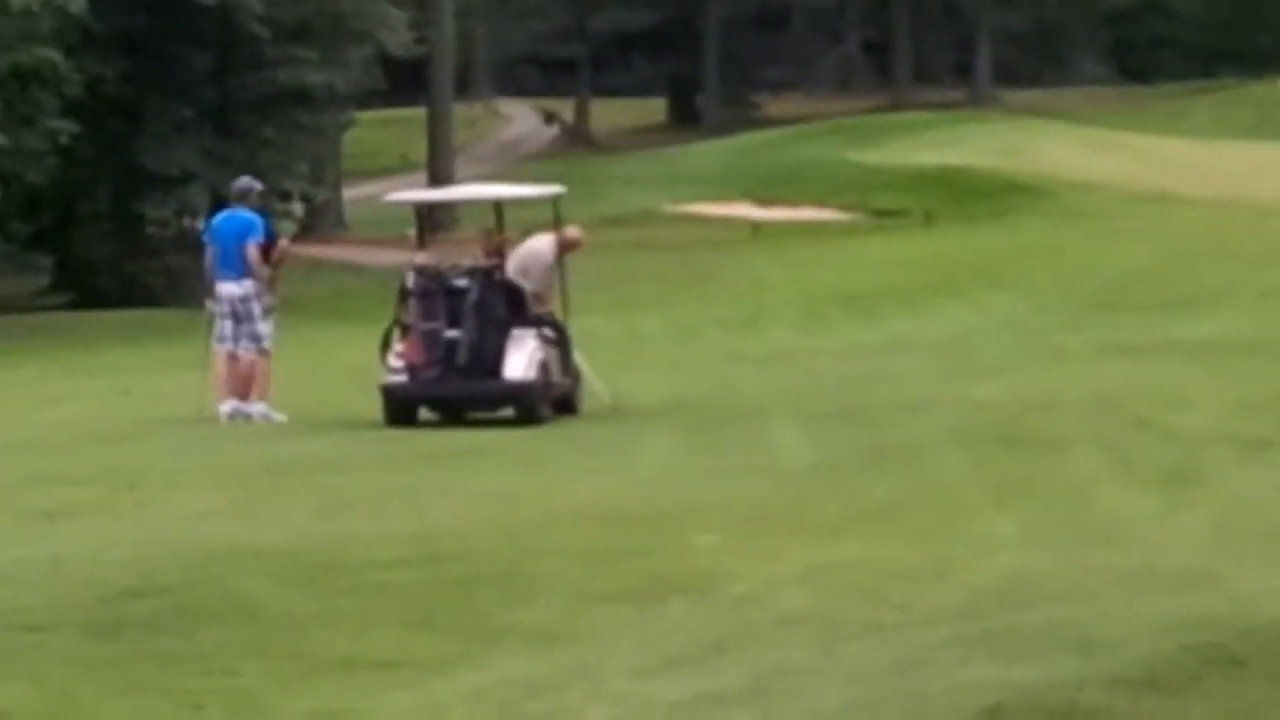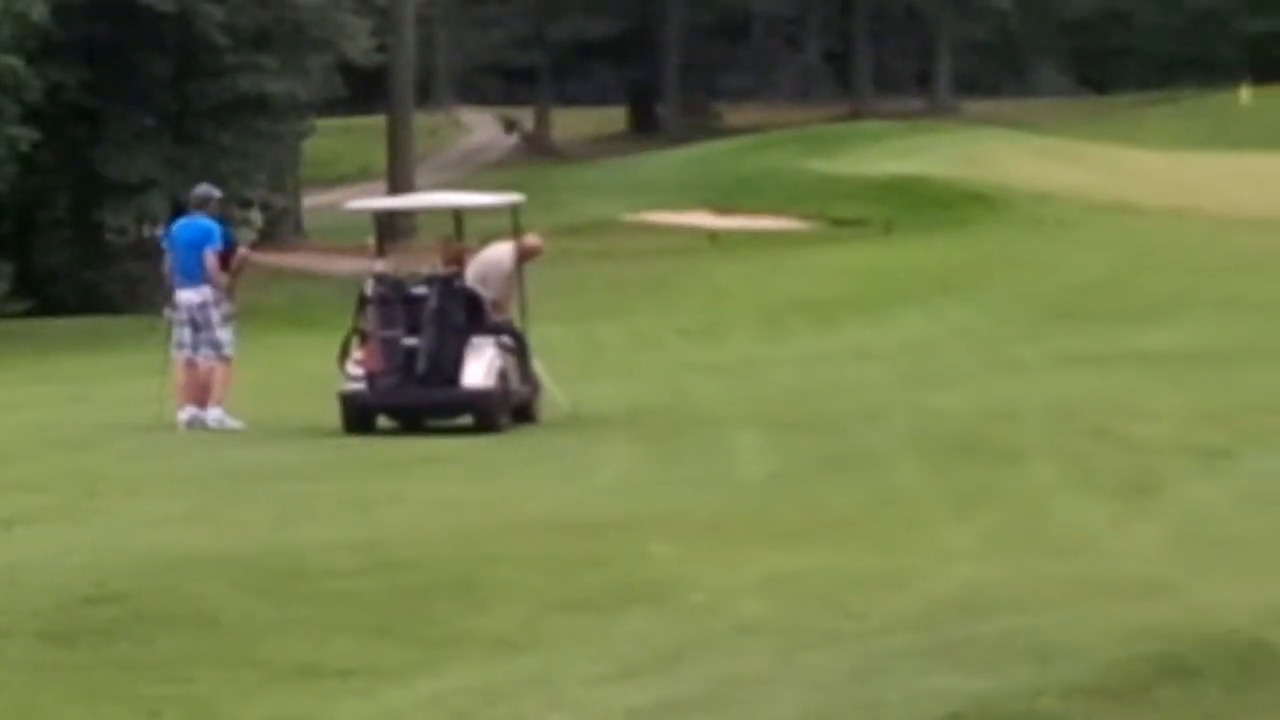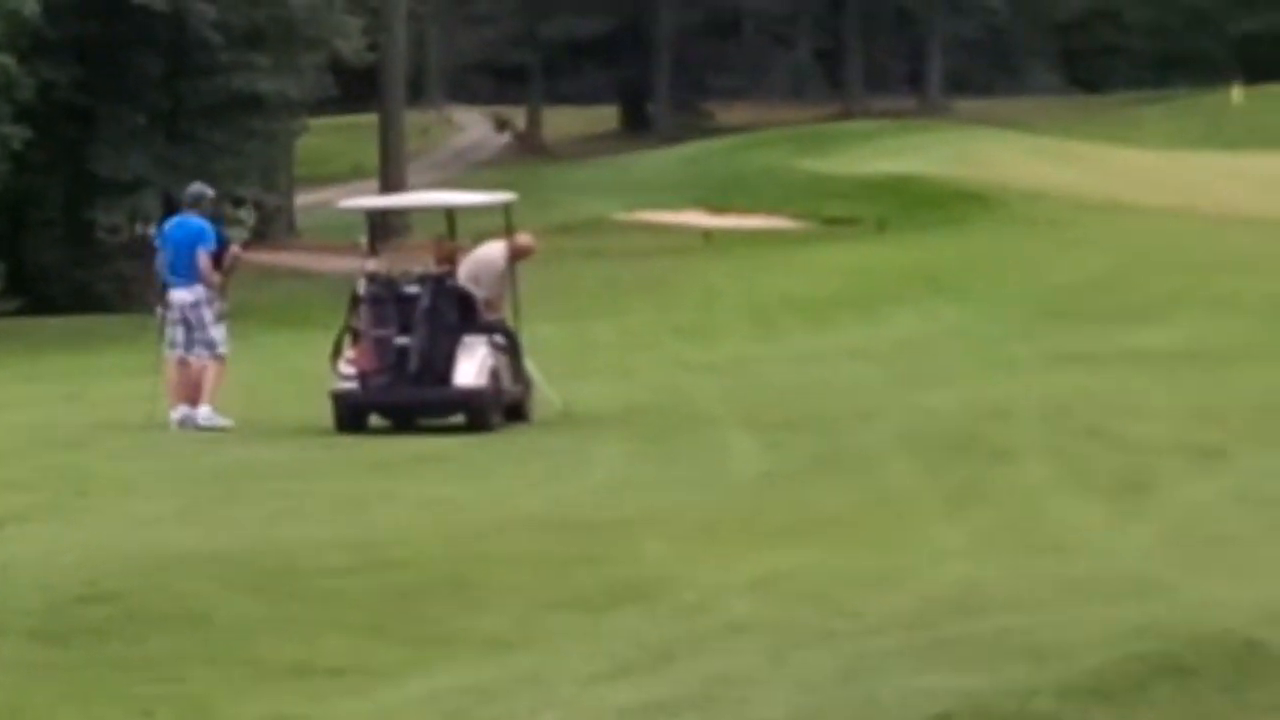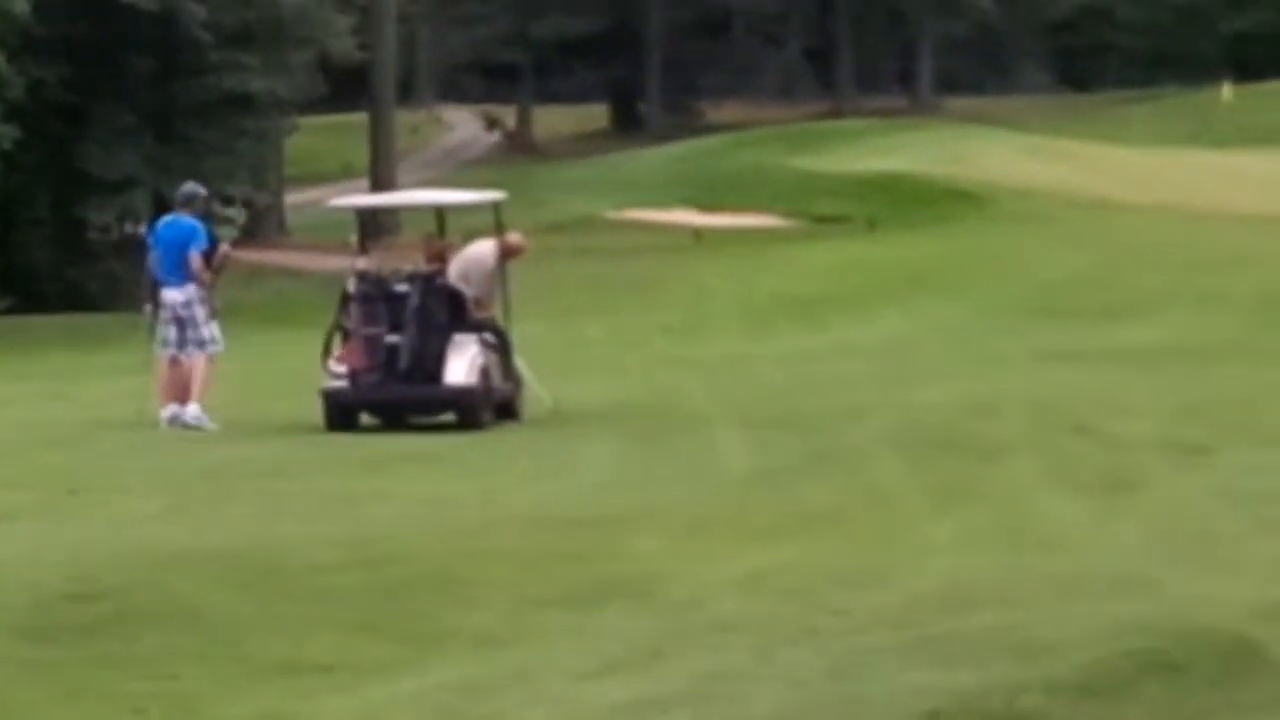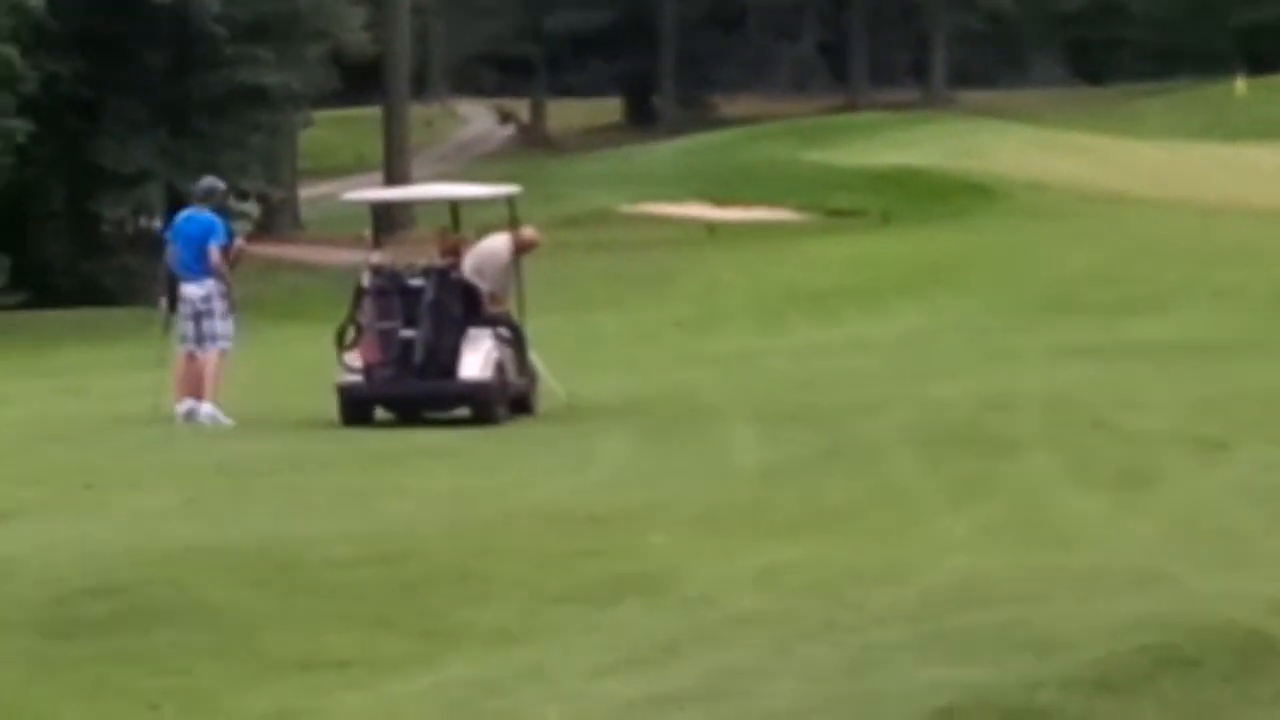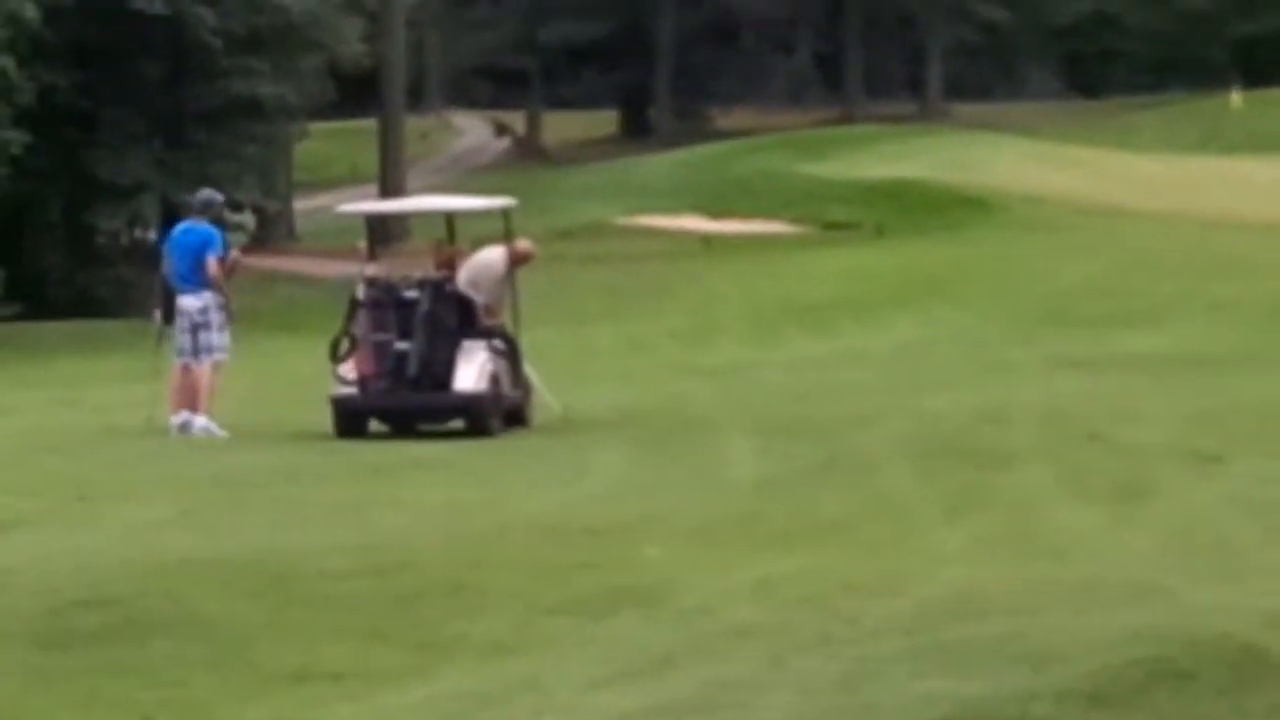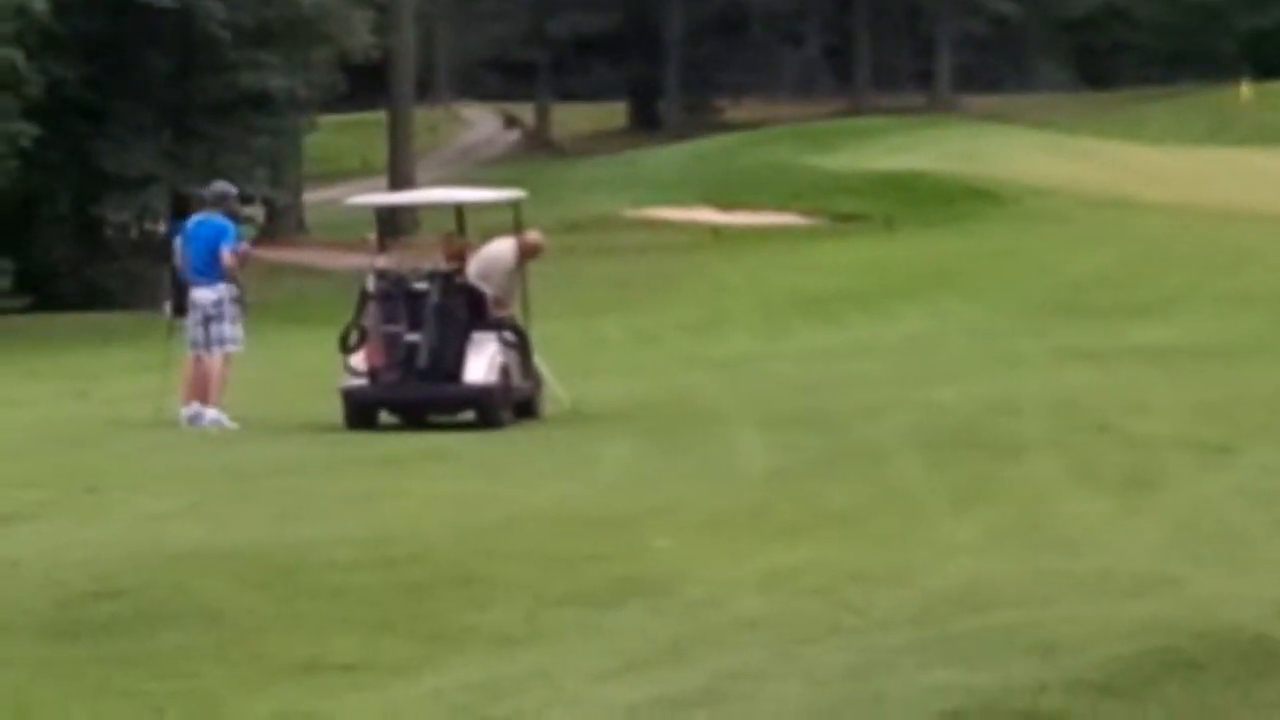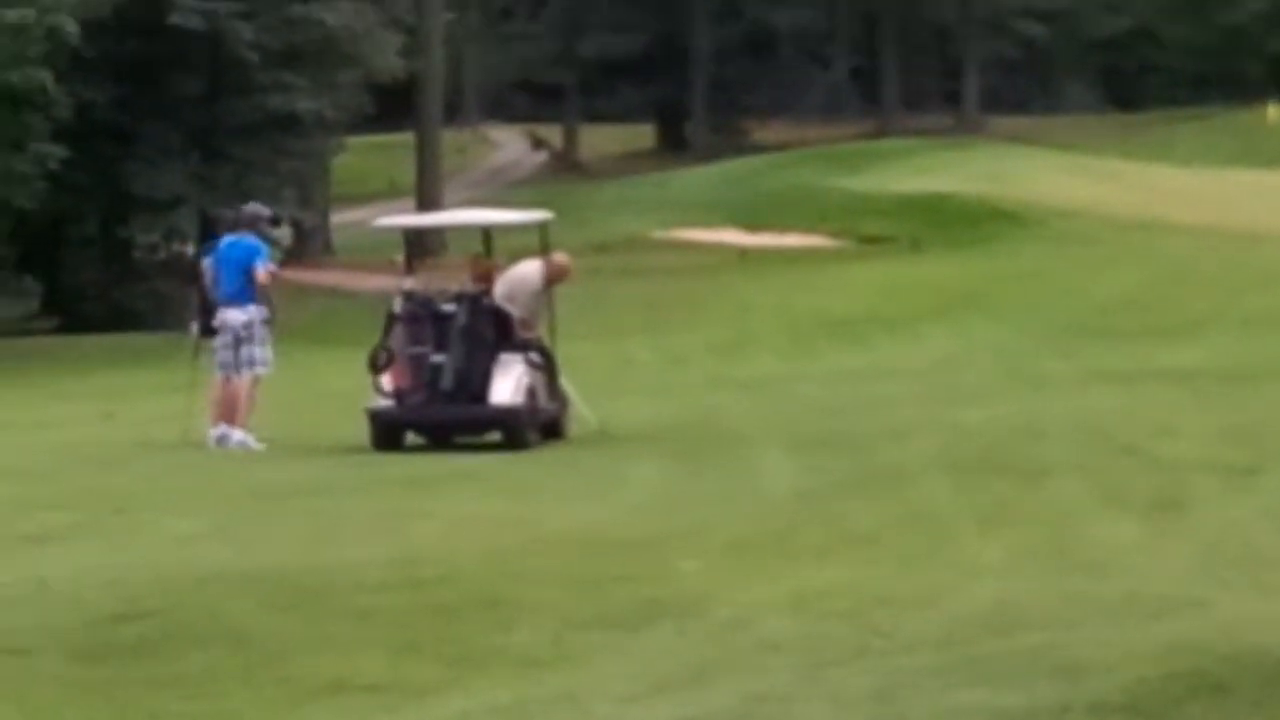
dt=0.1s
person 1, frame 1
left shoulder: (216, 221)
right shoulder: (253, 220)
left elbow: (209, 261)
right elbow: (254, 259)
left wrist: (215, 287)
right wrist: (267, 290)
left hip: (222, 288)
right hip: (247, 287)
left knee: (224, 348)
right knee: (261, 347)
left ankle: (227, 404)
right ankle: (259, 405)
person 1, frame 2
left shoulder: (175, 228)
right shoulder: (211, 228)
left elbow: (167, 267)
right elbow: (212, 267)
right wrist: (225, 297)
left hip: (181, 295)
right hip: (206, 294)
left knee: (183, 356)
right knee: (221, 353)
left ankle: (185, 412)
right ankle: (215, 411)
person 1, frame 3
left shoulder: (168, 226)
right shoulder: (203, 227)
left elbow: (160, 264)
right elbow: (205, 267)
right wrist: (218, 296)
left hip: (174, 294)
right hip: (198, 293)
left knee: (176, 354)
right knee: (214, 351)
left ankle: (178, 411)
right ankle: (205, 410)
person 1, frame 4
left shoulder: (160, 225)
right shoulder: (195, 227)
left elbow: (151, 262)
right elbow: (197, 267)
right wrist: (209, 293)
left hip: (166, 293)
right hip: (190, 292)
left knee: (168, 353)
right knee: (205, 350)
left ankle: (168, 409)
right ankle: (193, 409)
person 1, frame 5
left shoulder: (179, 219)
right shoulder: (213, 222)
left elbow: (169, 257)
right elbow: (216, 261)
right wrist: (228, 286)
left hip: (185, 288)
right hip: (209, 287)
left knee: (186, 348)
right knee: (215, 347)
left ankle: (184, 404)
right ankle: (207, 406)
person 1, frame 6
left shoulder: (177, 231)
right shoulder: (211, 233)
left elbow: (166, 268)
right elbow: (214, 273)
right wrist: (225, 297)
left hip: (183, 300)
right hip: (206, 299)
left knee: (182, 360)
right knee: (210, 360)
left ankle: (178, 416)
right ankle: (201, 419)
person 1, frame 7
left shoulder: (191, 223)
right shoulder: (225, 226)
left elbow: (178, 259)
right elbow: (229, 263)
right wrist: (238, 286)
left hip: (196, 292)
right hip: (220, 291)
left knee: (195, 351)
right knee: (221, 351)
left ankle: (189, 408)
right ankle: (213, 411)
person 1, frame 8
left shoulder: (222, 243)
right shoulder: (257, 246)
left elbow: (209, 279)
right elbow: (262, 280)
right wrist: (269, 305)
left hip: (225, 313)
right hip: (250, 312)
left knee: (224, 373)
right knee: (250, 373)
left ankle: (218, 429)
right ankle: (239, 432)
